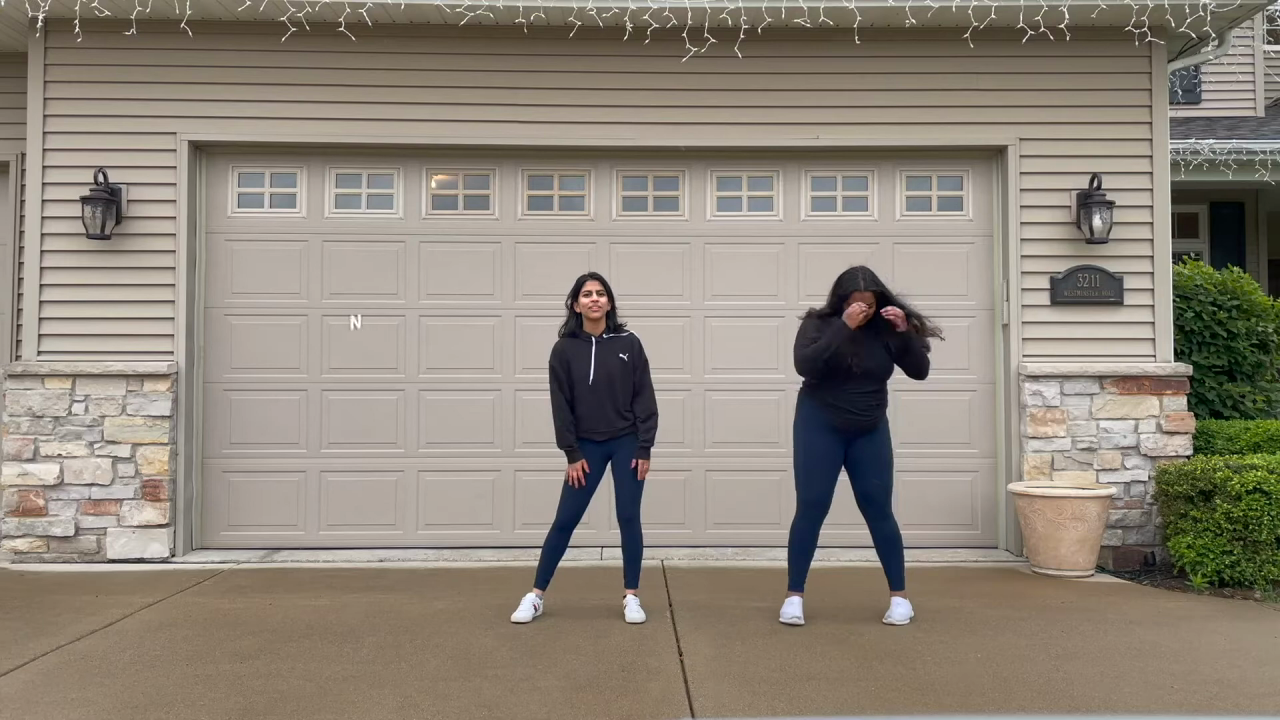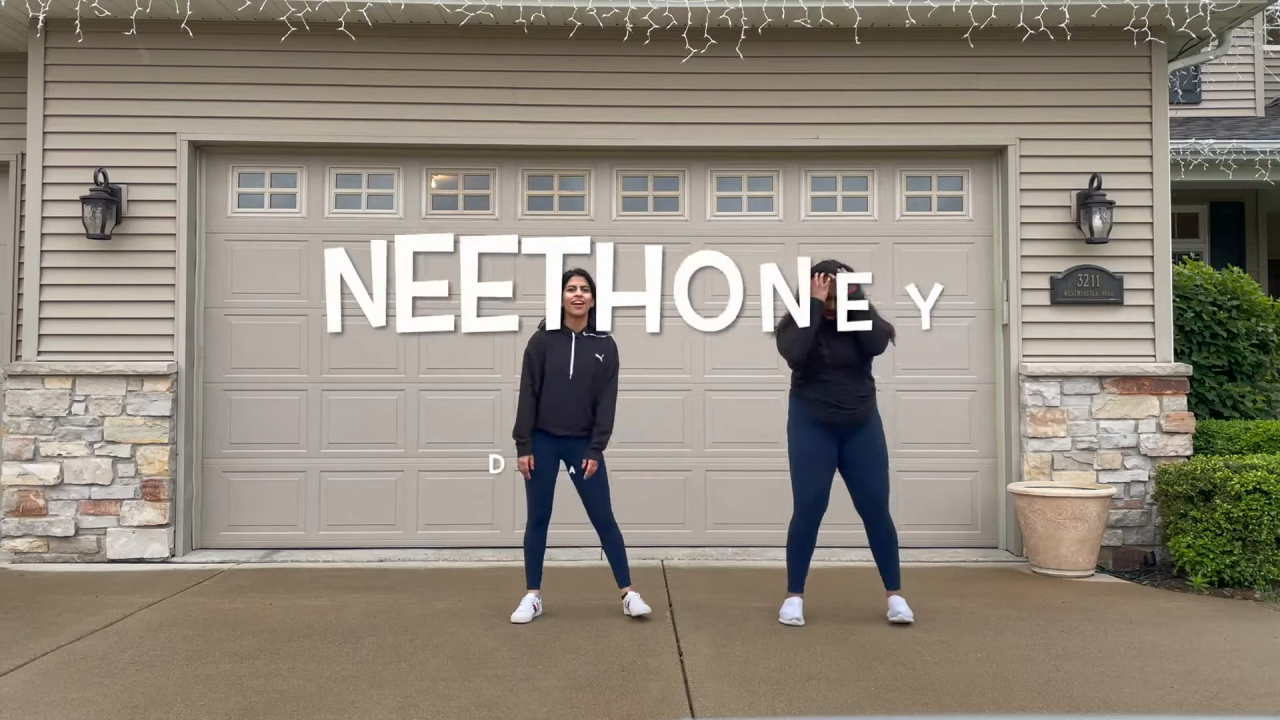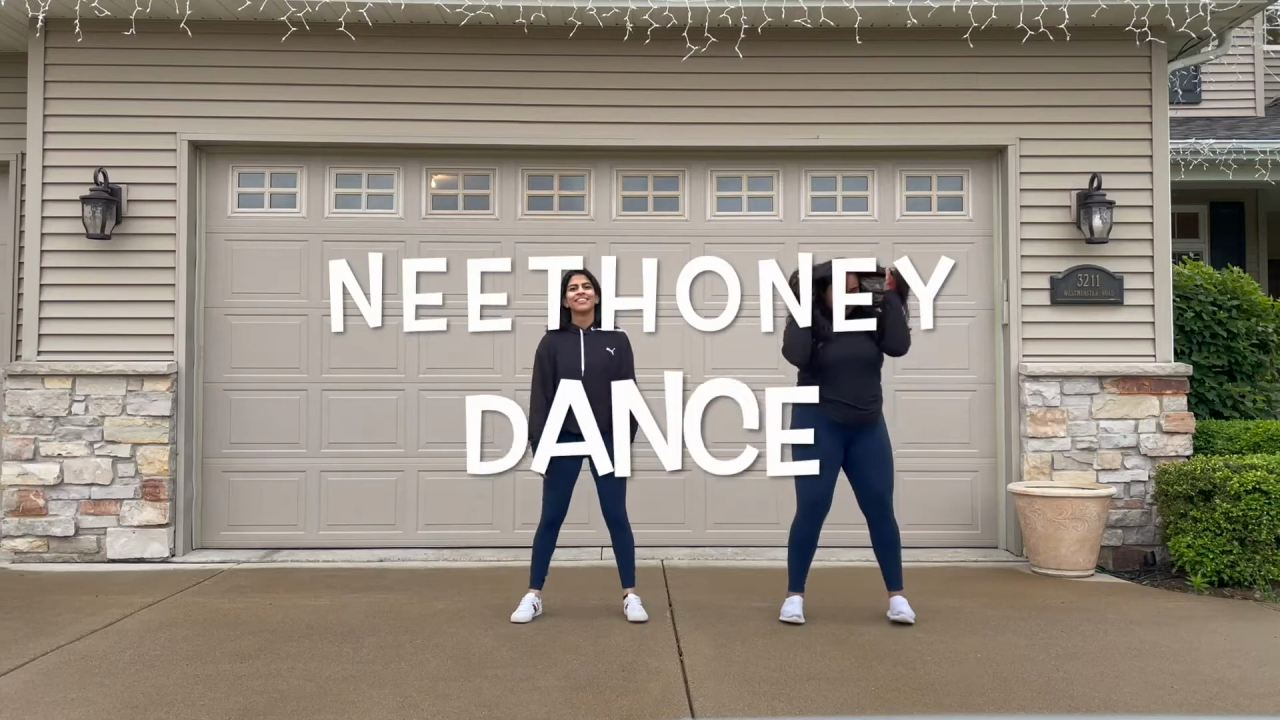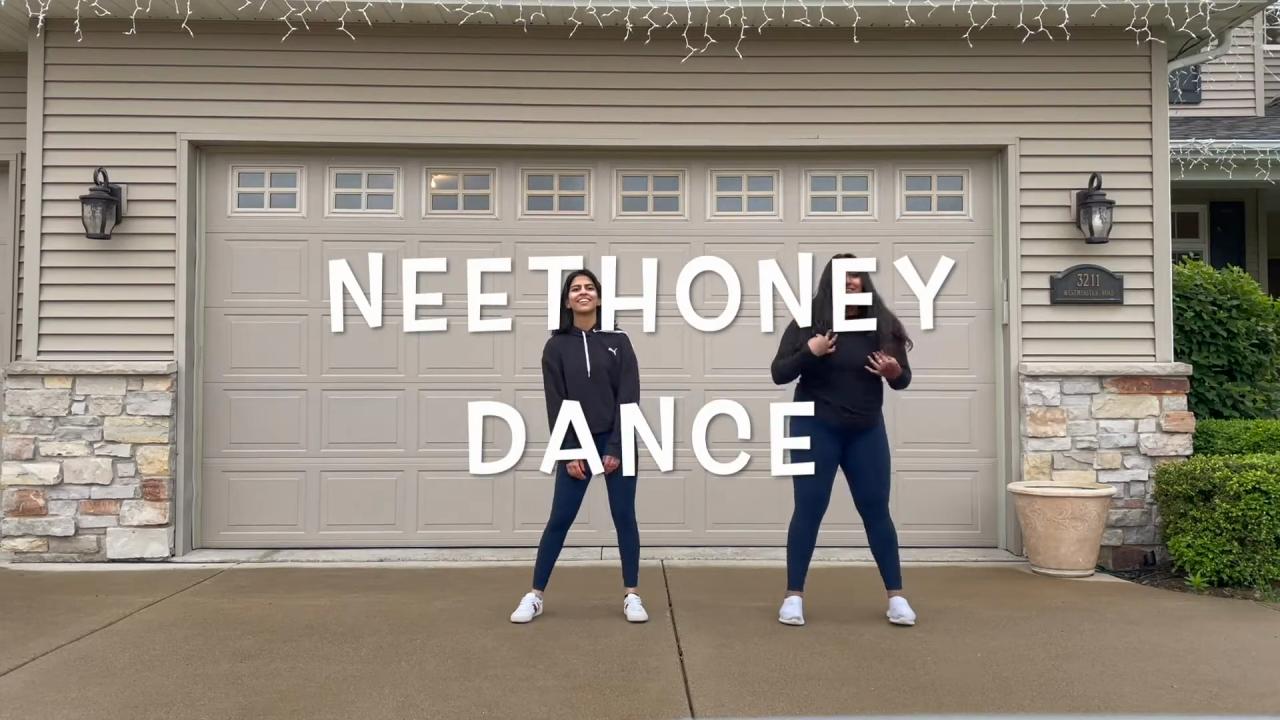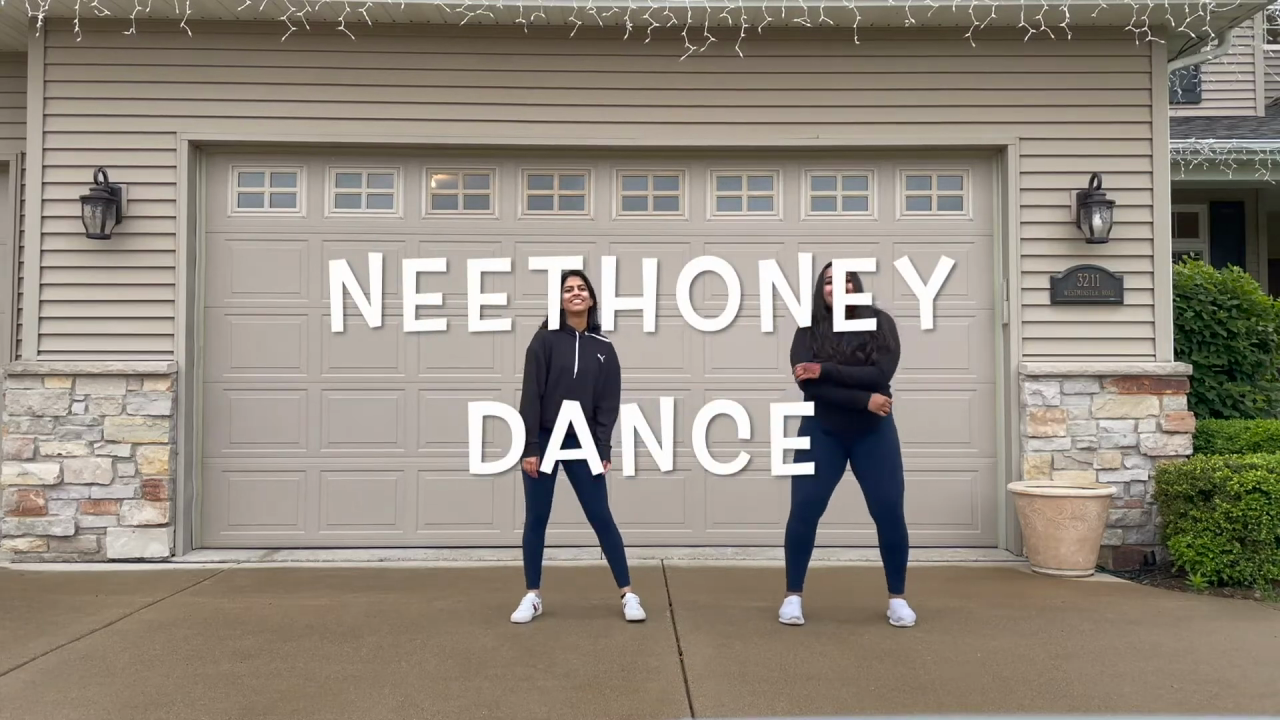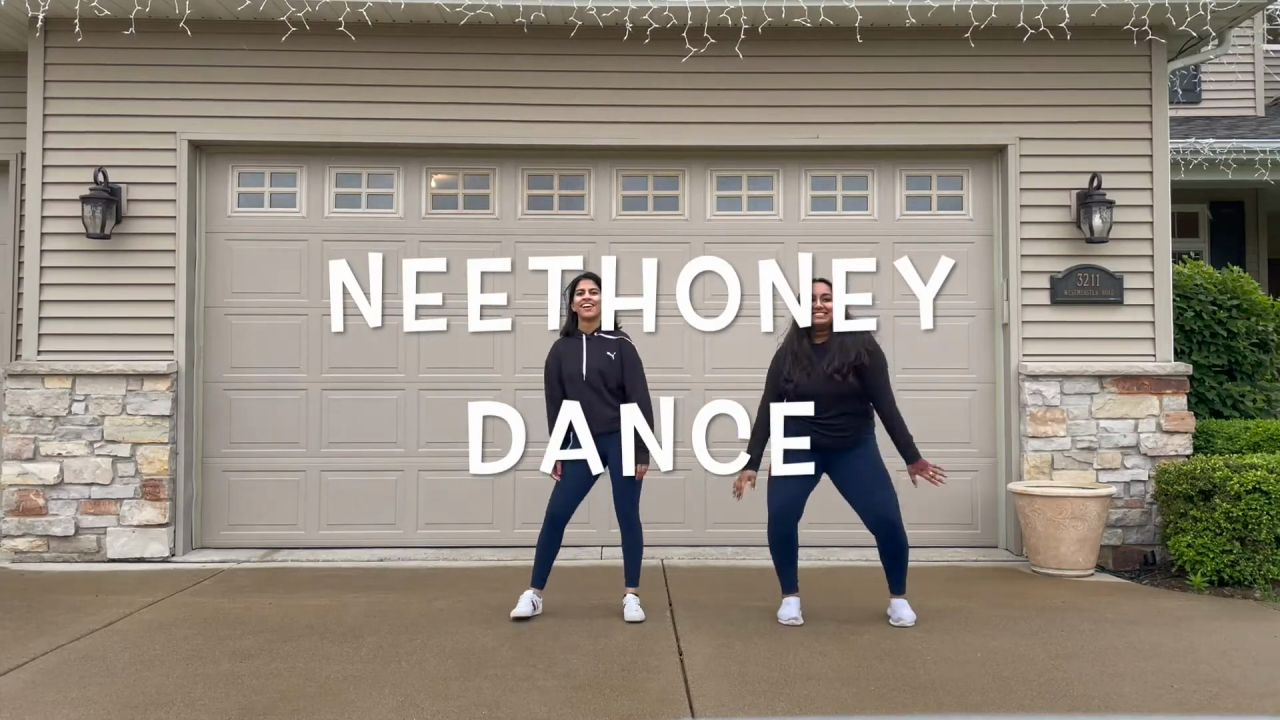
dt=0.5s
person 1, frame 1
left shoulder: (887, 329)
right shoulder: (819, 324)
left elbow: (919, 371)
right elbow: (805, 366)
left wrist: (904, 332)
right wrist: (843, 329)
left hip: (869, 431)
right hip: (819, 426)
left knee: (878, 509)
right knee: (811, 508)
left ankle: (899, 597)
right ankle: (794, 596)
person 1, frame 2
left shoulder: (859, 319)
right shoulder: (795, 324)
left elbow: (877, 344)
right elbow: (796, 354)
left wrist: (856, 298)
right wrist: (814, 305)
left hip: (862, 426)
right hip: (812, 426)
left knee: (875, 508)
right knee: (809, 508)
left ankle: (895, 595)
right ankle: (794, 596)
person 1, frame 3
left shoulder: (871, 320)
right shoulder: (807, 325)
left elbow: (899, 346)
right elbow: (798, 356)
left wrist: (891, 295)
left hip: (867, 428)
right hip: (818, 425)
left knee: (880, 508)
right knee: (812, 508)
left ankle: (896, 596)
right ankle: (794, 595)
person 1, frame 4
left shoulder: (882, 323)
right shoulder: (809, 322)
left elbow: (905, 378)
right elbow: (779, 373)
left wrist: (895, 371)
right wrist: (809, 352)
left hip: (866, 430)
right hip: (817, 427)
left knee: (876, 510)
right knee: (809, 509)
left ankle: (896, 597)
right ankle: (793, 596)
person 1, frame 5
left shoulder: (880, 324)
right shoulder: (808, 332)
left elbow: (881, 375)
right elbow: (811, 386)
left wrist: (826, 369)
right wrist: (864, 399)
left hip: (873, 434)
right hip: (822, 433)
left knee: (890, 513)
right knee: (804, 511)
left ankle: (897, 598)
right ankle: (793, 595)
person 1, frame 6
left shoulder: (862, 347)
right shoulder: (788, 355)
left elbow: (884, 404)
right elbow: (767, 412)
left wrist: (912, 457)
right wrist: (750, 464)
left hip: (854, 448)
right hip: (799, 447)
left knee: (887, 520)
right knee: (780, 517)
left ankle: (898, 599)
right ankle: (790, 597)
person 2, frame 1
left shoulder: (628, 343)
right shoulder: (565, 349)
left elbow: (644, 398)
right elbow: (561, 405)
left wrist: (644, 448)
right wrist: (572, 454)
left hip: (627, 443)
right hip: (587, 446)
left knee: (629, 519)
right knee: (565, 520)
left ankle: (631, 597)
right ankle: (536, 595)
person 2, frame 2
left shoulder: (605, 346)
right shoulder: (542, 341)
left elbow: (606, 402)
right elbow: (528, 394)
left wrist: (596, 450)
right wrist: (524, 446)
left hip: (583, 445)
right hip: (544, 442)
left knee: (604, 519)
right knee: (538, 519)
left ankle: (628, 594)
right ankle: (532, 596)
person 2, frame 3
left shoulder: (616, 340)
right shoulder: (553, 342)
right elbow: (540, 395)
right wrist: (538, 445)
left hip: (606, 441)
right hip: (563, 440)
left knee: (616, 517)
right knee: (551, 518)
left ankle: (630, 595)
right ankle: (534, 595)
person 2, frame 4
left shoulder: (618, 341)
right shoulder: (556, 345)
left elbow: (629, 396)
right elbow: (556, 401)
left wrist: (616, 447)
right wrist: (568, 450)
left hip: (616, 443)
right hip: (575, 445)
left knee: (624, 518)
right knee: (560, 520)
left ankle: (631, 596)
right ankle: (535, 595)
person 2, frame 5
left shoulder: (604, 349)
right shoulder: (545, 339)
left elbow: (608, 404)
right elbow: (531, 395)
left wrist: (603, 450)
right wrist: (530, 446)
left hip: (582, 444)
right hip: (543, 440)
left knee: (602, 519)
right knee: (536, 519)
left ankle: (627, 594)
right ankle: (532, 596)
person 2, frame 6
left shoulder: (620, 345)
right shoulder: (561, 350)
left elbow: (638, 398)
right elbow: (555, 404)
left wrist: (641, 451)
left hip: (621, 442)
right hip: (583, 445)
left knee: (628, 519)
right knee: (555, 516)
left ankle: (631, 596)
right ankle: (534, 594)
